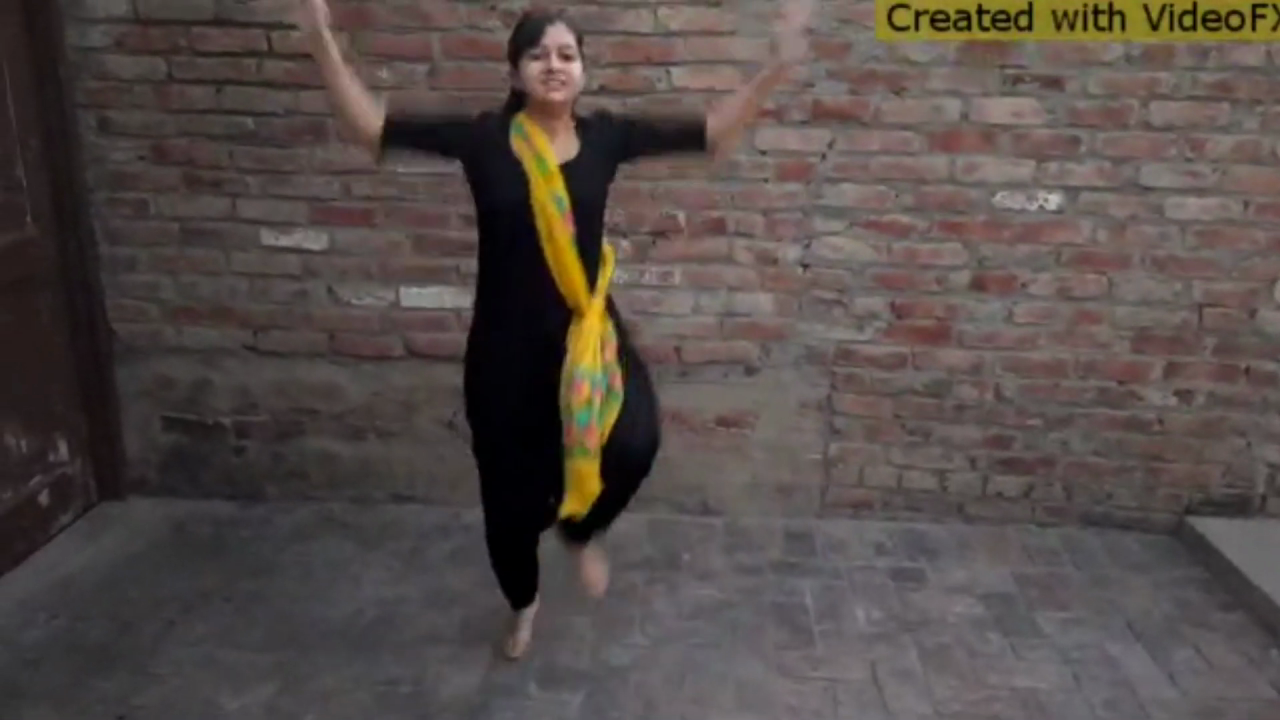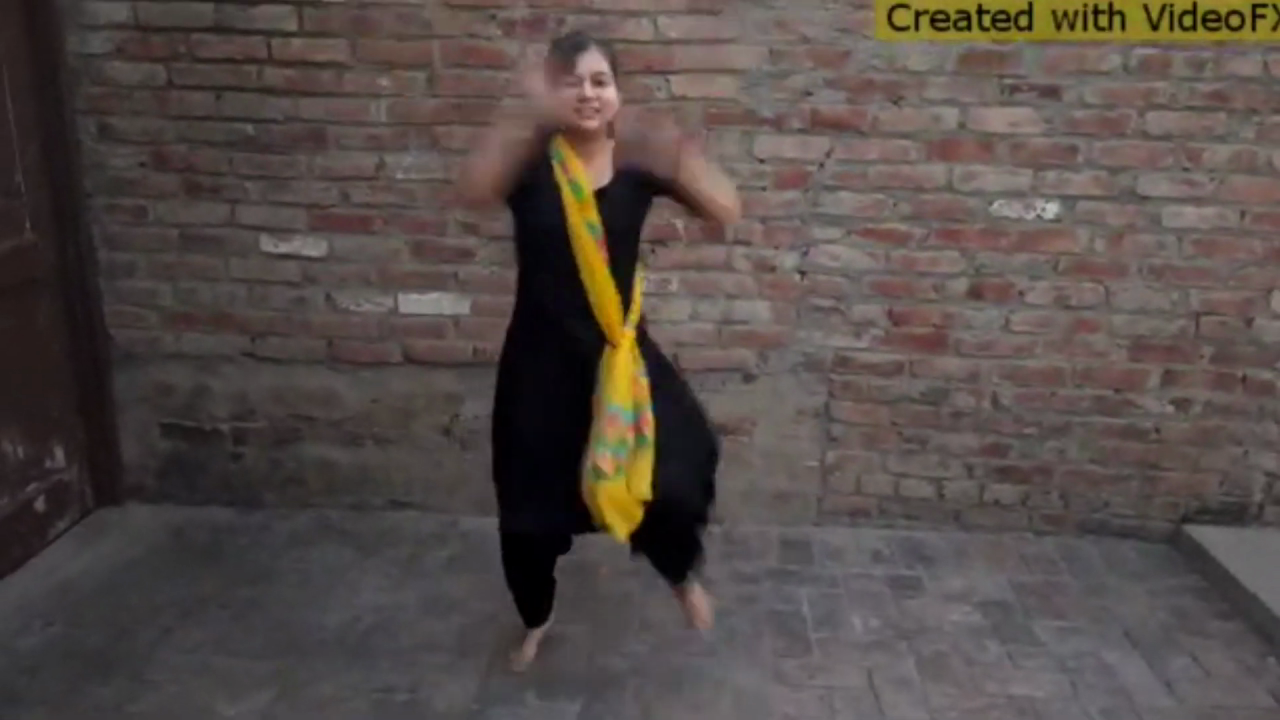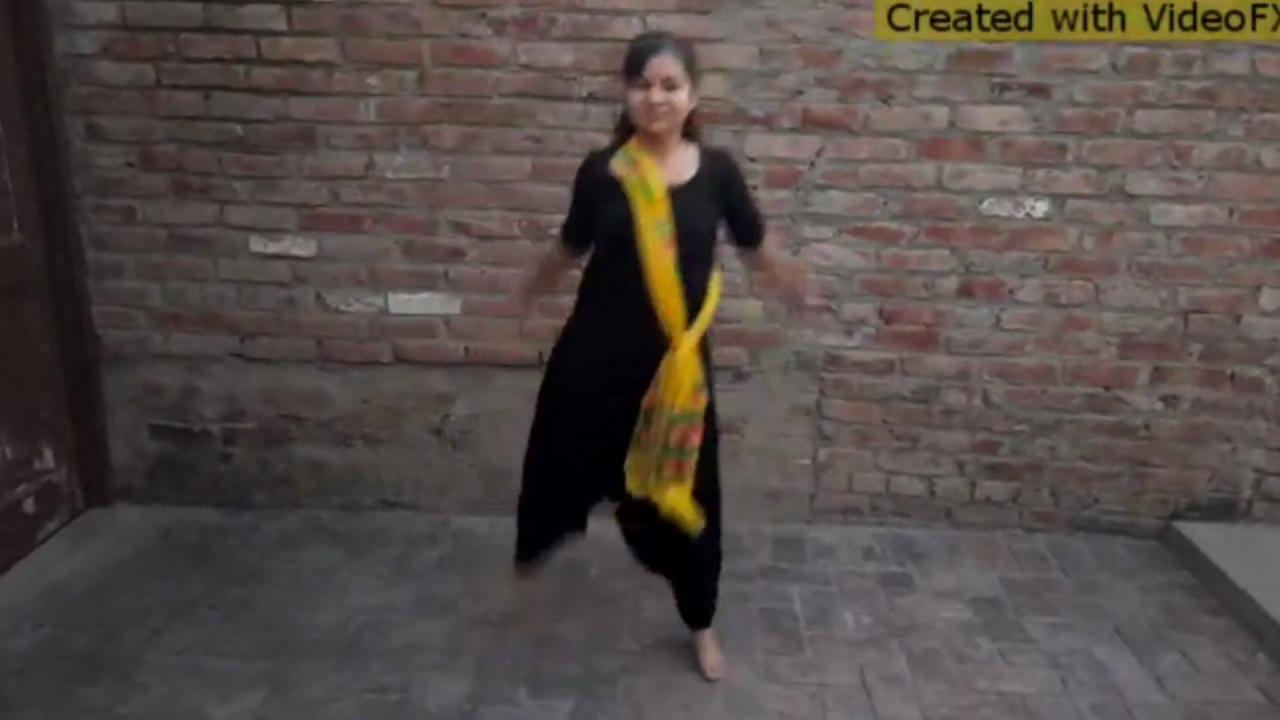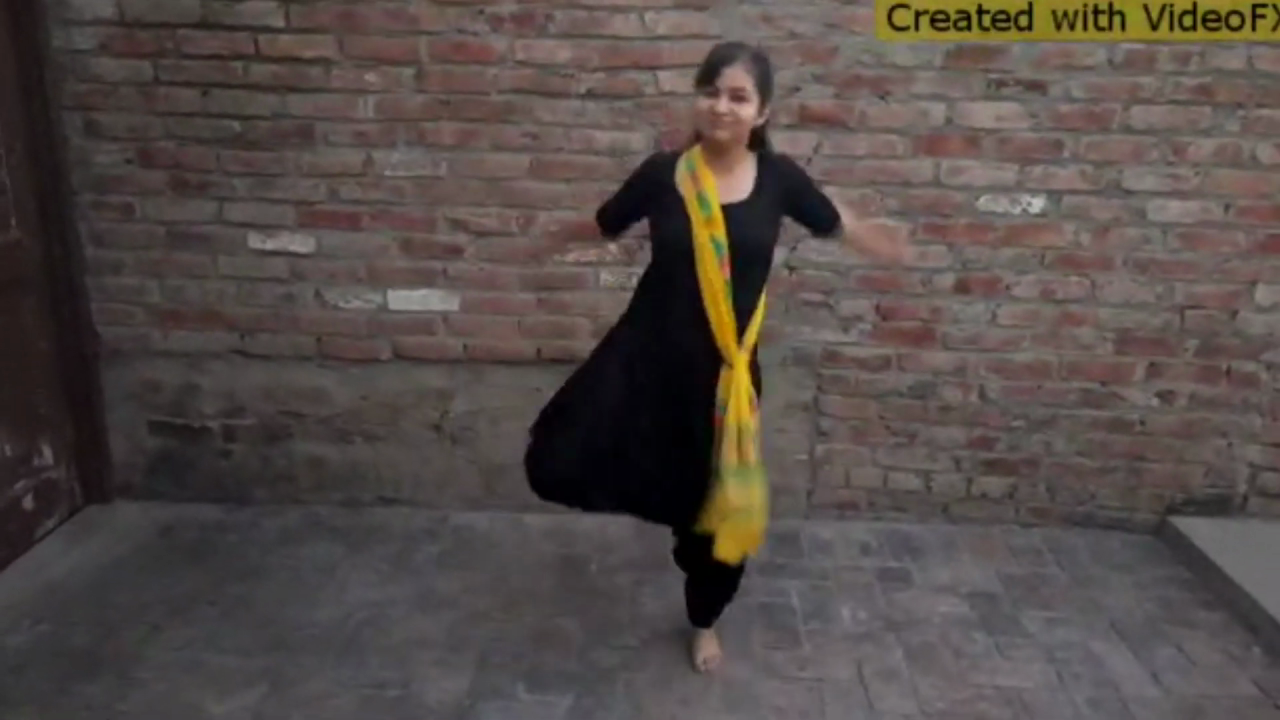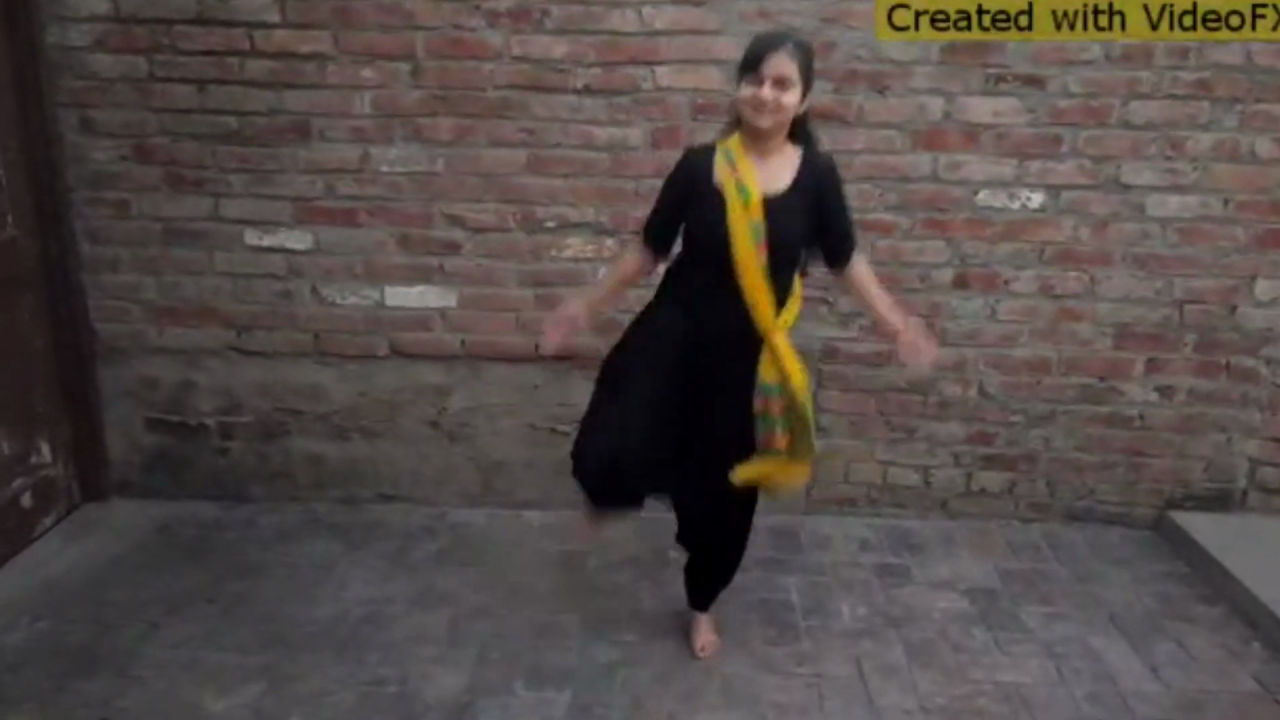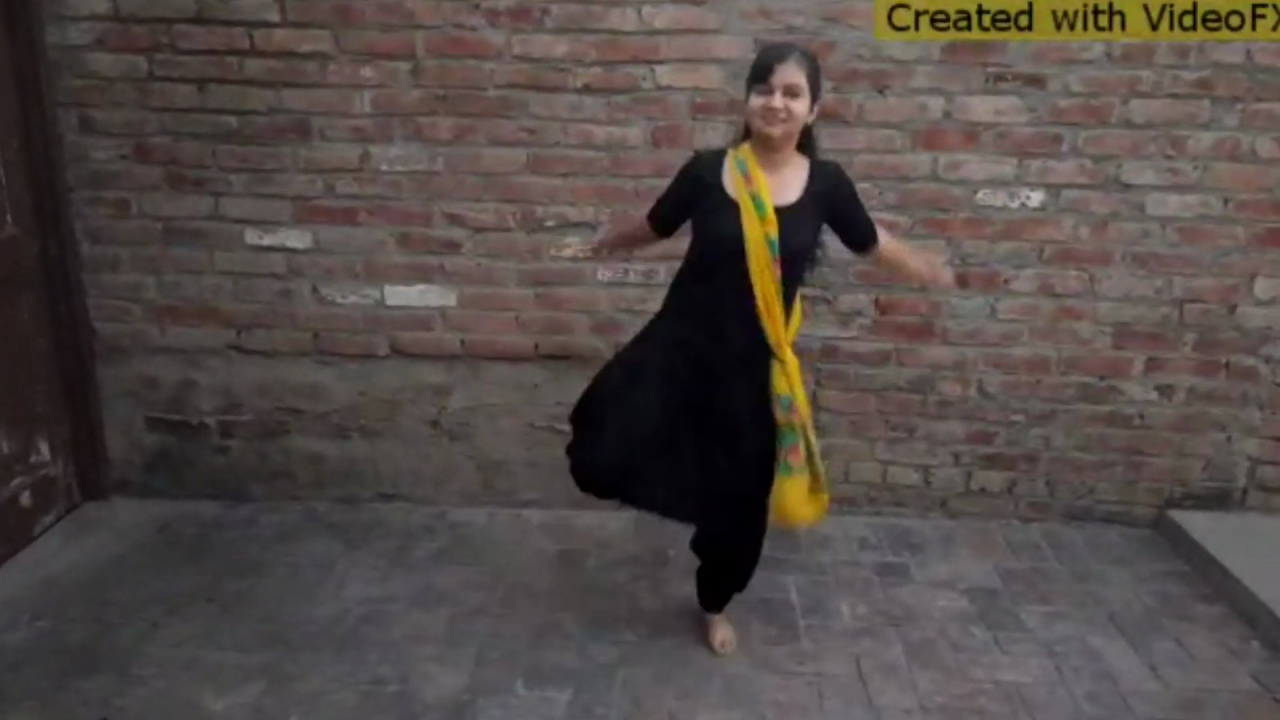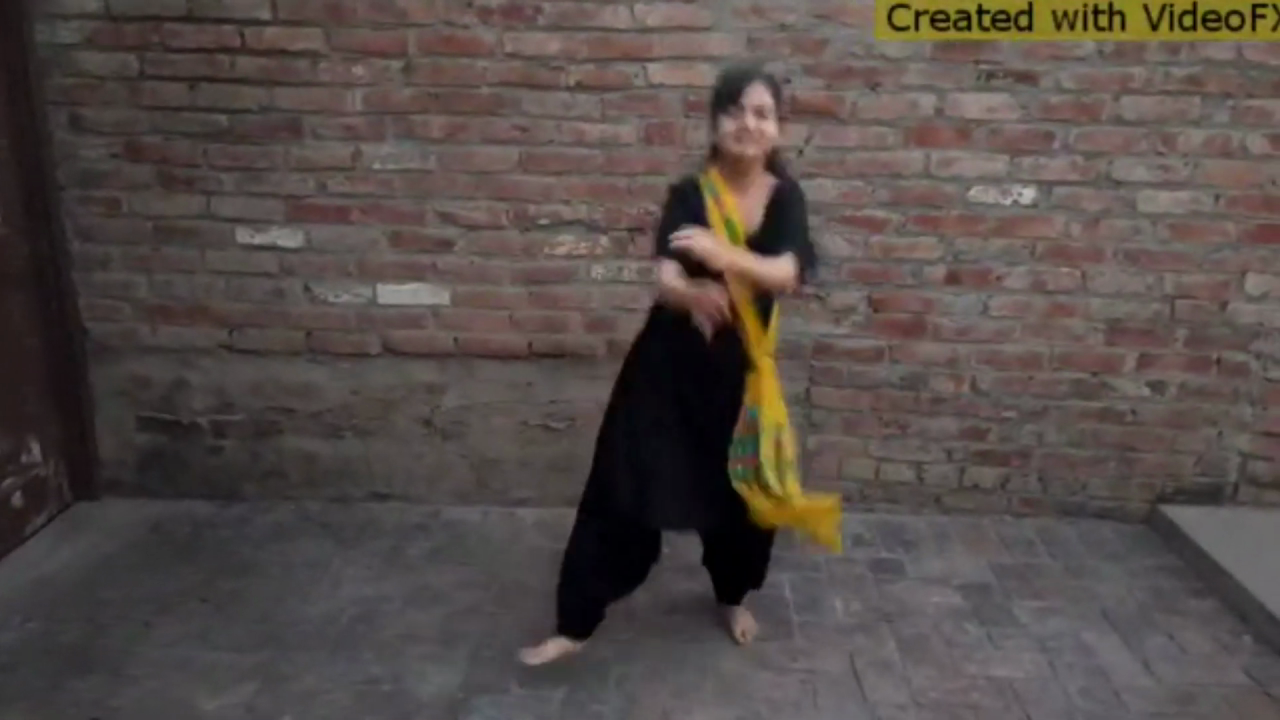
dt=0.3s
person 1, frame 1
left shoulder: (607, 134)
right shoulder: (481, 138)
left elbow: (709, 133)
right elbow: (369, 128)
left wrist: (777, 64)
left hip: (586, 333)
right hip: (506, 343)
left knee: (629, 444)
right knee: (511, 487)
left ankle: (584, 532)
right ankle: (524, 602)
person 1, frame 2
left shoulder: (638, 161)
right shoulder: (529, 160)
left elbow: (724, 211)
right elbow: (473, 189)
left wrist: (677, 160)
right wrist: (524, 115)
left hip: (619, 355)
right hip: (540, 360)
left knee: (671, 482)
right knee: (531, 507)
left ankle: (680, 567)
right ankle: (535, 619)
person 1, frame 3
left shoulder: (716, 170)
right shoulder: (602, 170)
left elbow: (752, 240)
right elbow: (572, 244)
left wrist: (782, 274)
right wrist: (536, 282)
left hip: (678, 361)
right hip: (596, 353)
left knee: (686, 498)
right knee: (561, 470)
left ankle: (701, 625)
right ankle: (535, 547)
person 1, frame 4
left shoulder: (775, 173)
right shoulder: (664, 171)
left elbow: (828, 220)
right elbow: (607, 221)
left wrist: (877, 236)
right wrist: (555, 239)
left hip: (724, 369)
right hip: (651, 355)
left knee: (717, 506)
right knee: (576, 459)
left ankle: (704, 620)
person 1, frame 5
left shoulder: (817, 171)
right shoulder: (698, 166)
left elbow: (844, 257)
right elbow: (650, 247)
left wrist: (892, 319)
right wrist: (589, 302)
left hip: (748, 354)
right hip: (682, 332)
left knee: (725, 491)
right knee: (624, 452)
left ankle: (702, 606)
right ankle: (607, 496)
person 1, frame 6
left shoulder: (826, 183)
right shoulder: (706, 171)
left elbow: (865, 239)
right elbow: (657, 223)
left wrist: (919, 266)
right wrist: (609, 243)
left hip: (754, 364)
right hip: (679, 345)
left knee: (739, 496)
right knee: (610, 451)
left ankle: (716, 605)
person 1, frame 7
left shoulder: (784, 197)
right shoulder: (688, 196)
left elbow: (786, 273)
right elbow: (666, 277)
left wrist: (725, 255)
right wrist: (691, 293)
left hip: (739, 374)
right hip: (671, 368)
left knee: (743, 499)
right knee: (620, 498)
left ankle: (733, 598)
right ankle: (573, 626)
